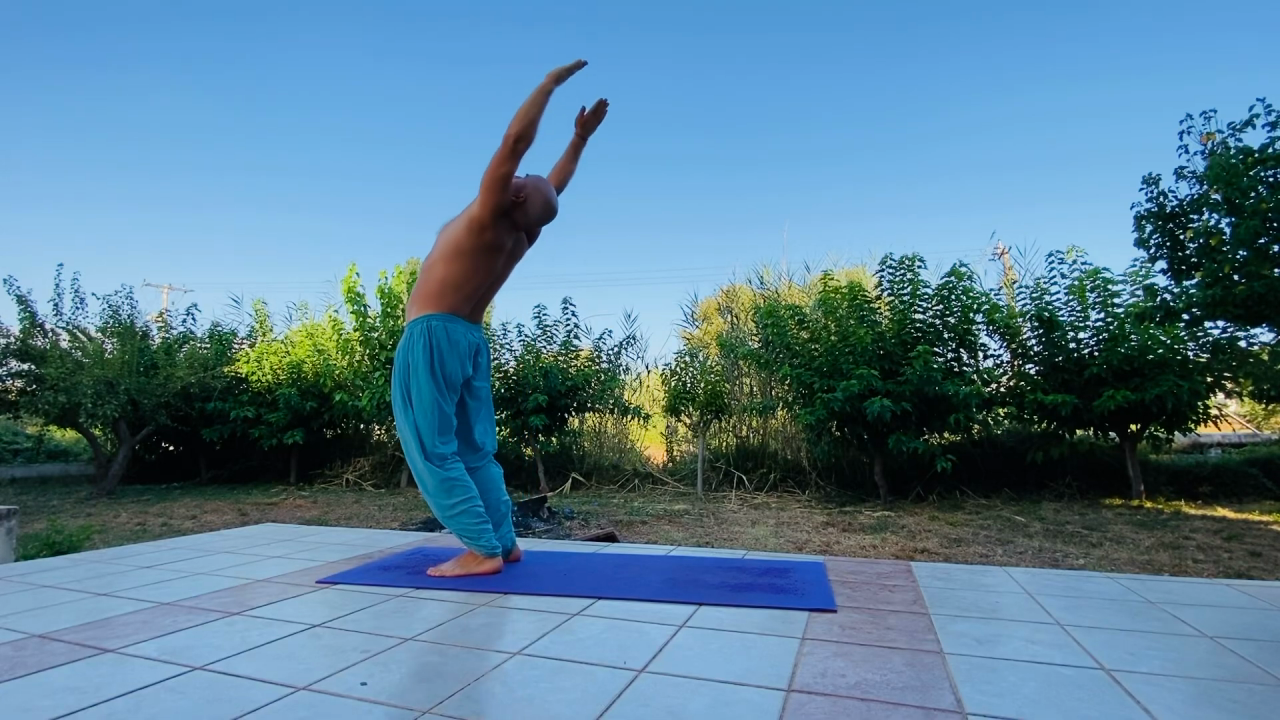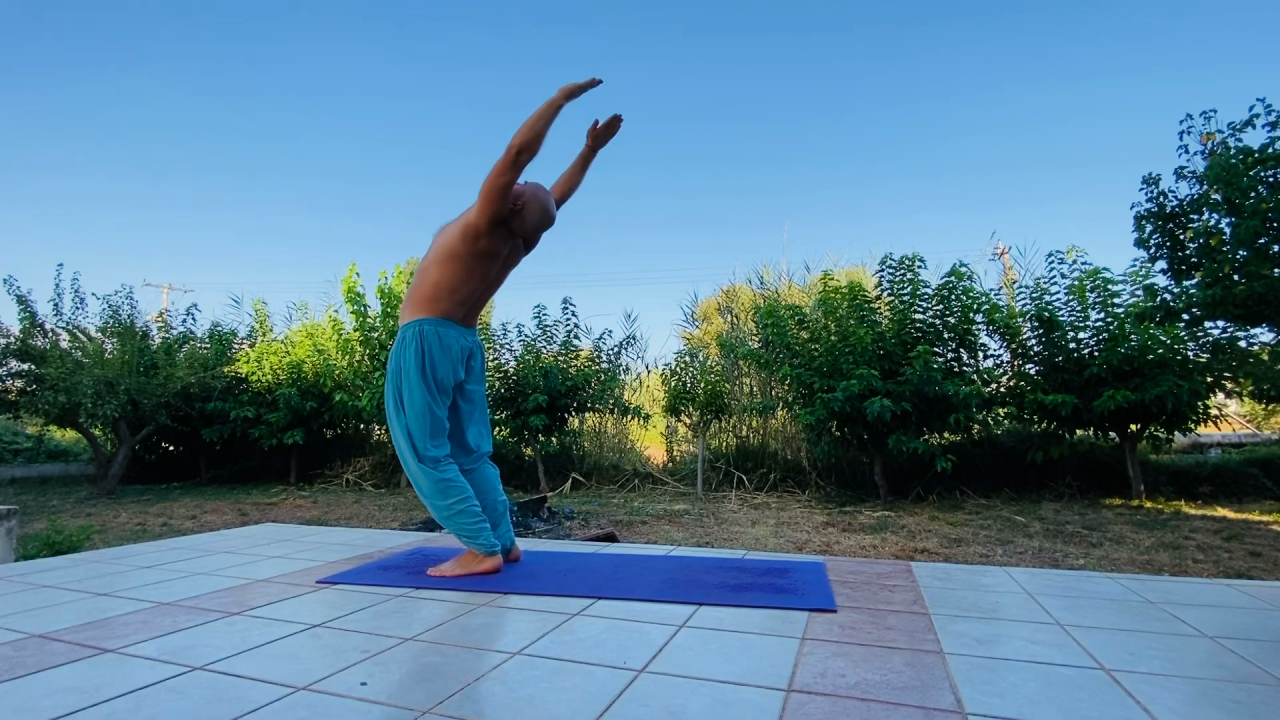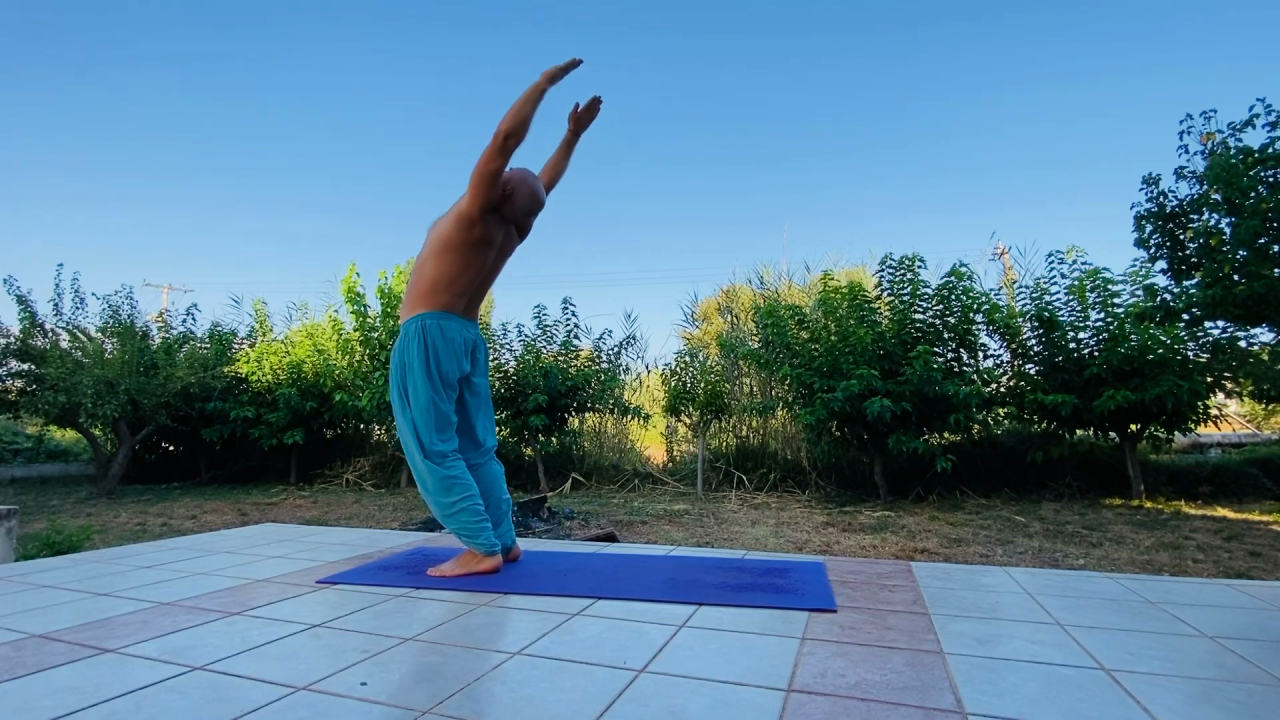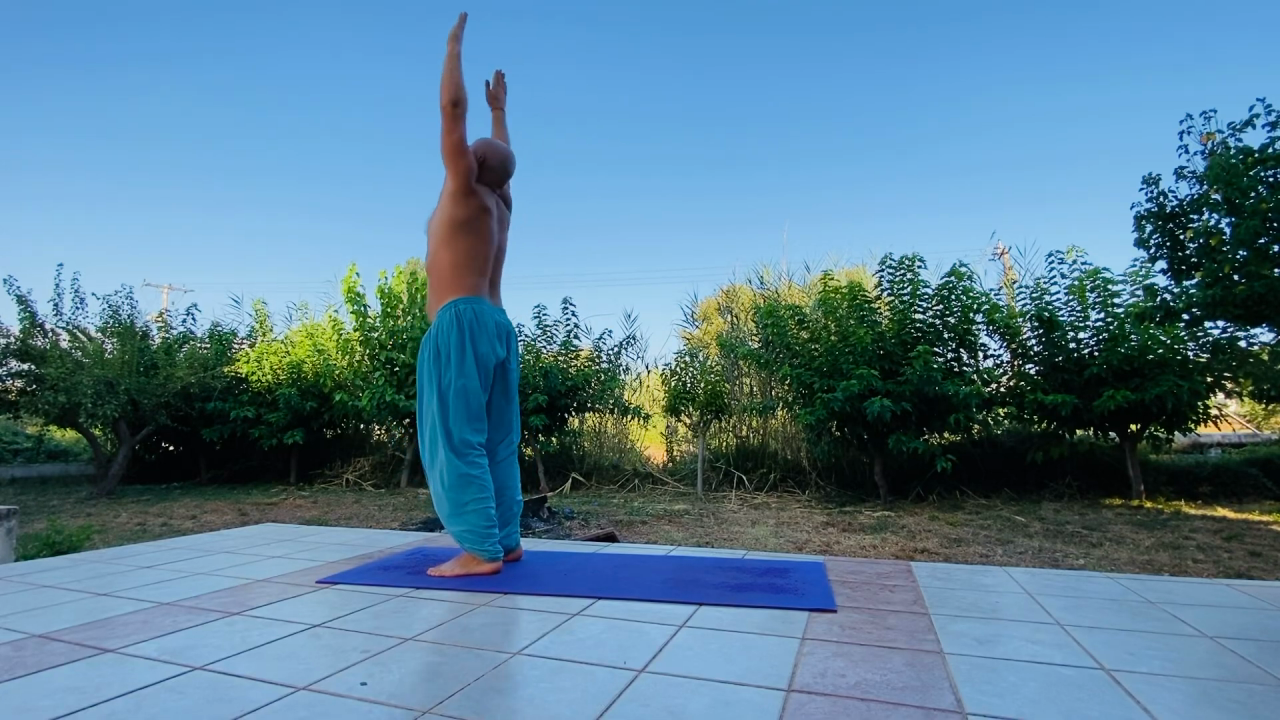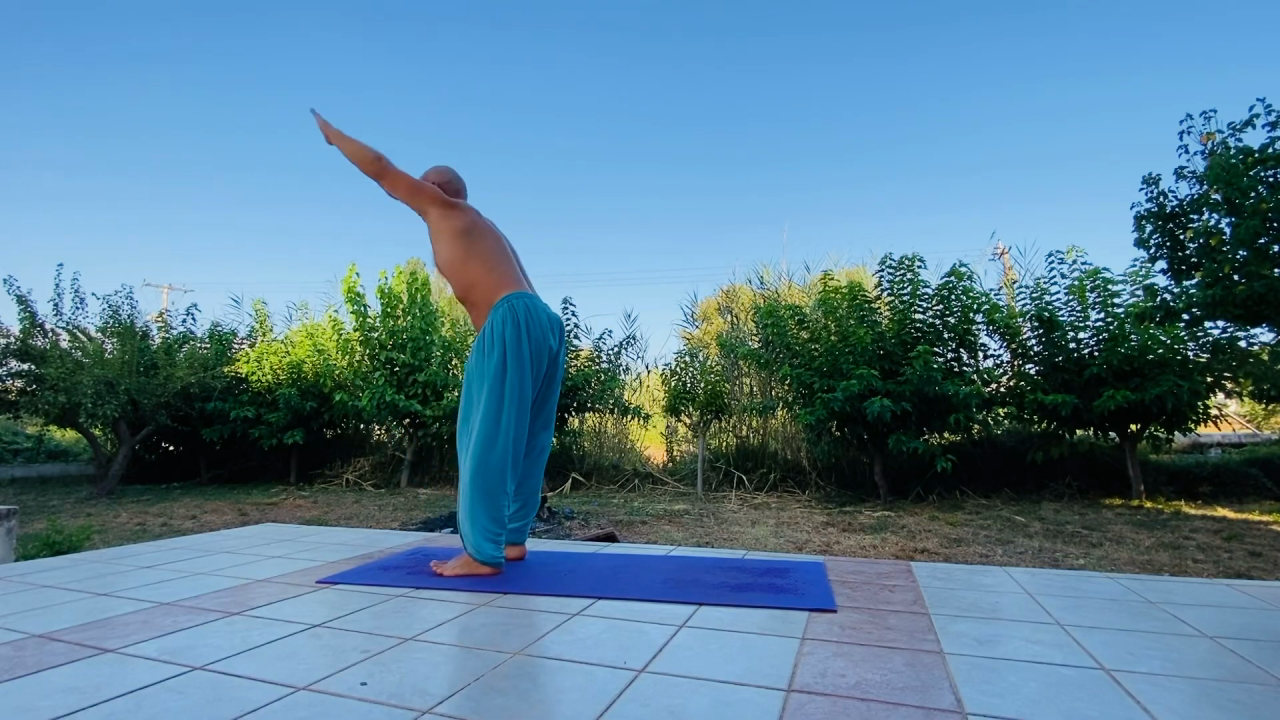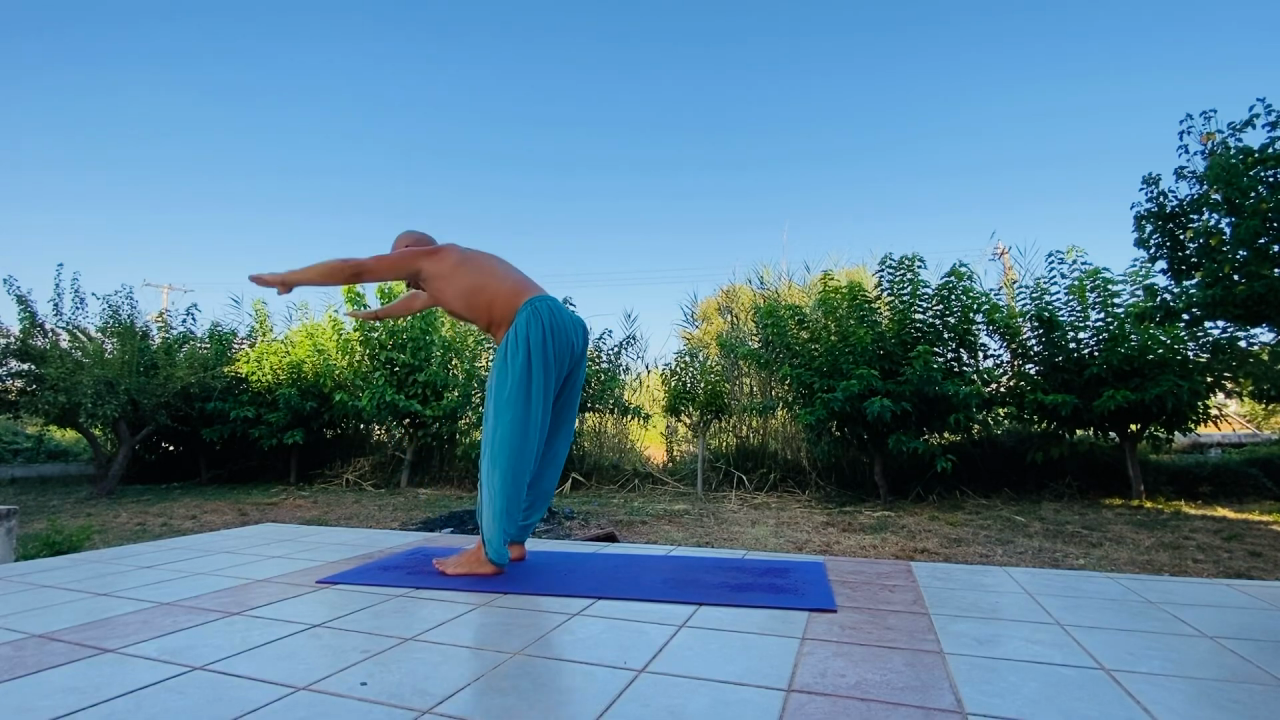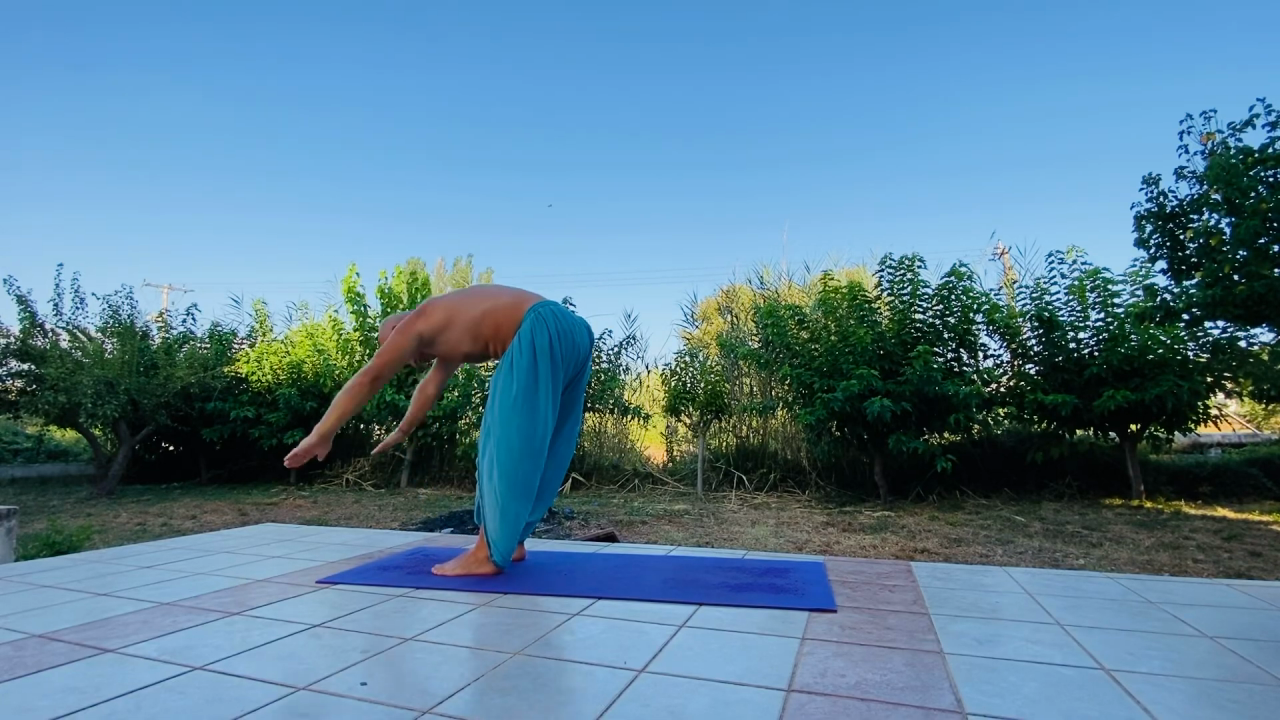
dt=0.3s
person 1, frame 1
left shoulder: (488, 220)
right shoulder: (523, 235)
left elbow: (514, 142)
right elbow: (555, 185)
left wrist: (549, 83)
right wrist: (579, 139)
left hip: (431, 339)
right hip: (469, 341)
left knee: (432, 451)
right knee: (473, 450)
left ankle: (482, 550)
right ankle: (503, 542)
person 1, frame 2
left shoulder: (485, 226)
right shoulder: (520, 242)
left elbow: (517, 153)
right elbow: (560, 194)
left wrist: (560, 98)
right wrist: (590, 151)
left hip: (425, 342)
right hip: (464, 345)
left knee: (427, 453)
right knee: (468, 452)
left ankle: (482, 548)
right ankle: (502, 540)
person 1, frame 3
left shoulder: (477, 213)
right shoulder: (513, 229)
left elbow: (504, 138)
right elbow: (546, 181)
left wrist: (544, 82)
right wrist: (573, 134)
left hip: (427, 337)
right hip: (466, 339)
left knee: (433, 448)
right knee: (474, 447)
left ankle: (482, 548)
right ankle: (502, 540)
person 1, frame 4
left shoulder: (468, 190)
right shoulder: (501, 202)
left elbow: (450, 109)
right elbow: (500, 155)
left wrist: (454, 44)
right wrist: (499, 109)
left hip: (459, 325)
right hip: (496, 326)
left knee: (454, 439)
right knee: (493, 439)
left ankle: (481, 551)
right ankle: (504, 541)
person 1, frame 5
left shoulder: (446, 205)
right shoulder: (472, 218)
left elbow: (379, 166)
left wrist: (334, 134)
right wrist: (403, 187)
left hip: (511, 322)
right hip: (542, 323)
left knee: (490, 441)
right knee: (524, 445)
left ankle: (482, 553)
right ankle: (512, 540)
person 1, frame 6
left shoulder: (427, 256)
right shoulder: (456, 269)
left elbow: (351, 269)
right elbow: (420, 299)
left wrist: (288, 279)
right wrist: (378, 313)
left hip: (534, 332)
right hip: (567, 328)
left knee: (507, 442)
right knee: (538, 443)
left ankle: (489, 553)
right ankle: (512, 539)
person 1, frame 7
left shoulder: (419, 322)
right shoulder: (451, 327)
left elbow: (368, 380)
right elbow: (430, 389)
left wrist: (321, 434)
right wrist: (401, 432)
left hip: (541, 334)
right hip: (574, 330)
left knee: (506, 441)
right knee: (536, 446)
left ankle: (488, 553)
right ankle: (511, 540)
